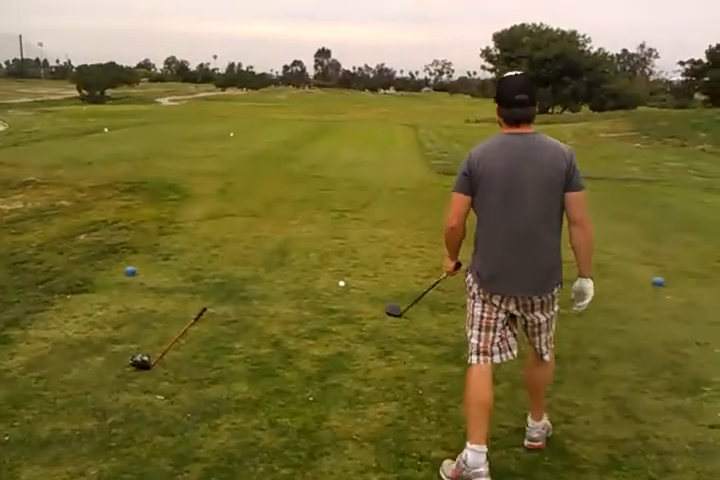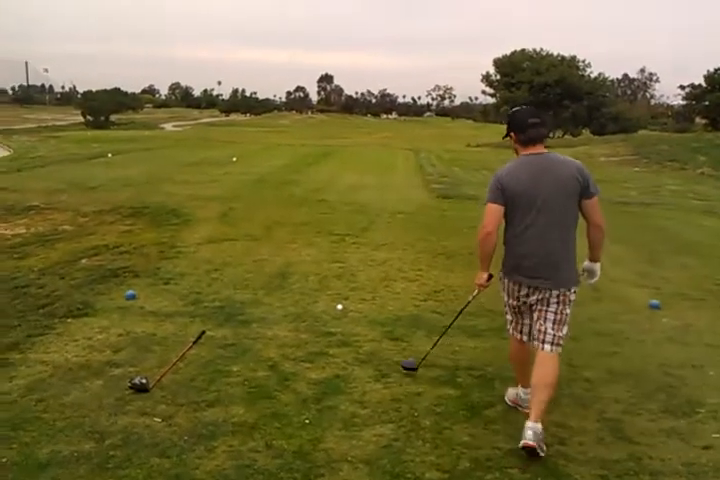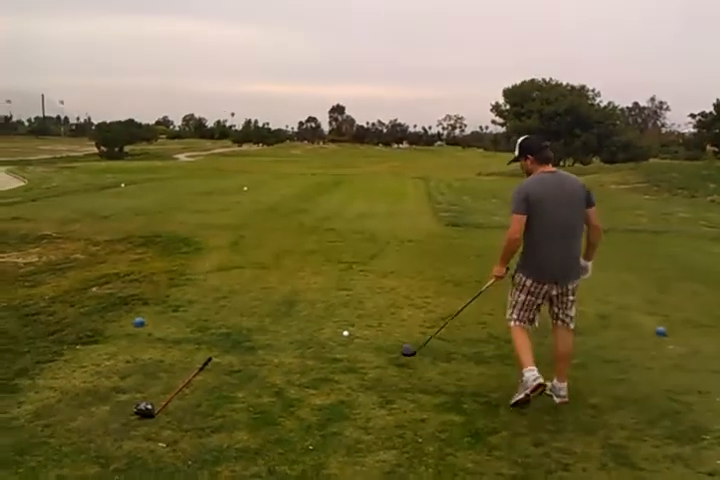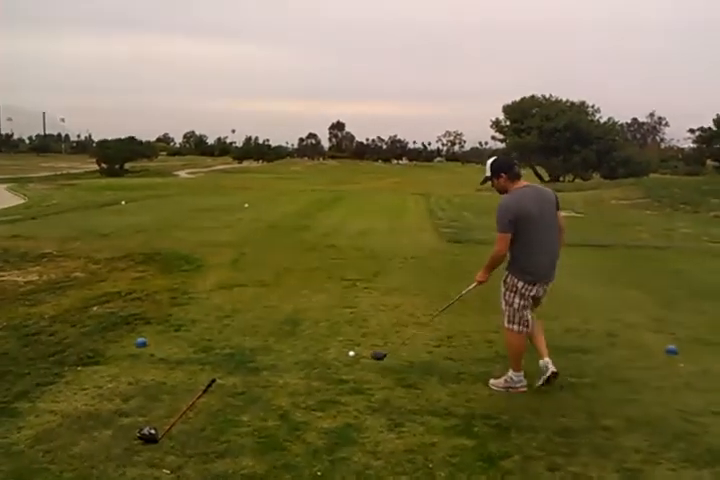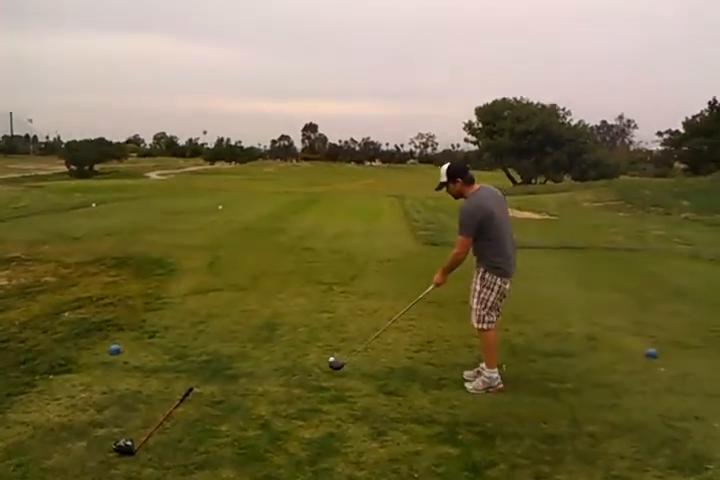
dt=0.7s
person 1, frame 1
left shoulder: (478, 156)
right shoulder: (562, 155)
left elbow: (454, 223)
right elbow: (580, 222)
left wrist: (452, 258)
right wrist: (585, 276)
left hip: (488, 279)
right hip: (541, 280)
left knee: (481, 363)
right knee: (541, 353)
right ankle: (537, 425)
person 1, frame 2
left shoulder: (505, 175)
right shoulder: (575, 170)
left elbow: (488, 230)
right elbow: (597, 223)
left wrist: (483, 270)
right wrist: (594, 260)
left hip: (516, 274)
right hip: (559, 278)
left knee: (519, 336)
right knee: (548, 350)
left ankle: (524, 393)
right ankle: (533, 426)
person 1, frame 3
left shoulder: (526, 188)
right shoulder: (578, 185)
left elbow: (515, 234)
right elbow: (595, 228)
left wrist: (502, 264)
right wrist: (587, 259)
left hip: (533, 272)
right hip: (569, 273)
left knee: (518, 322)
right knee: (564, 327)
left ankle: (530, 376)
right ankle: (561, 386)
person 1, frame 4
left shoulder: (508, 205)
right shoulder: (548, 193)
left elbow: (501, 250)
right elbow: (561, 229)
left wrist: (486, 272)
left hip: (522, 275)
right hip: (547, 272)
left knee: (514, 326)
right knee: (527, 318)
left ankle: (516, 378)
right ankle: (546, 363)
person 1, frame 5
left shoulder: (470, 208)
right shoulder: (492, 191)
left elbow: (461, 252)
left wrist: (443, 273)
left hip: (492, 270)
right hip: (502, 264)
left knee: (484, 322)
right knee: (488, 320)
left ankle: (491, 377)
right ankle: (487, 367)
